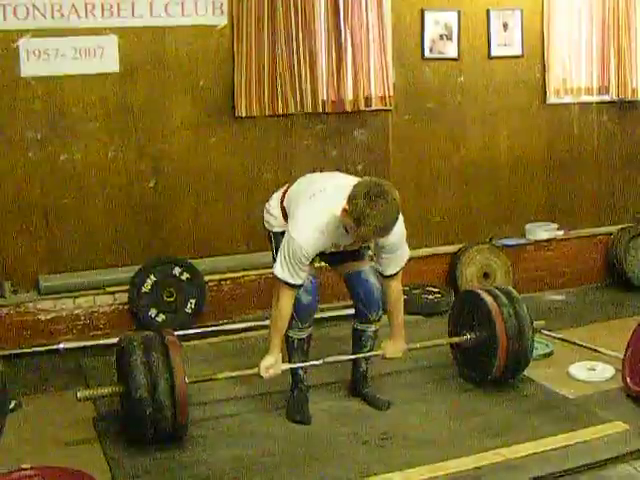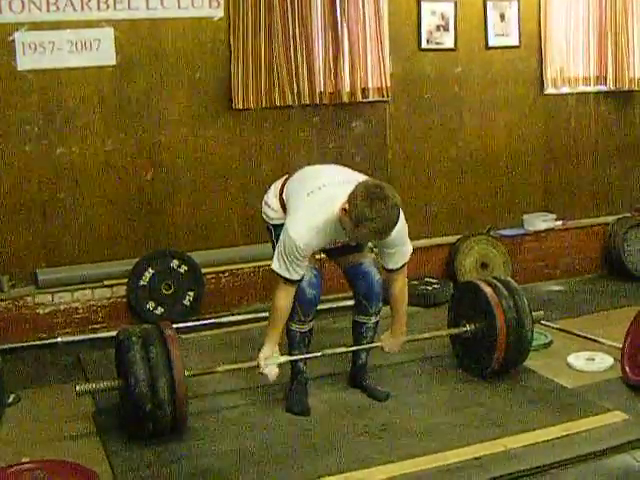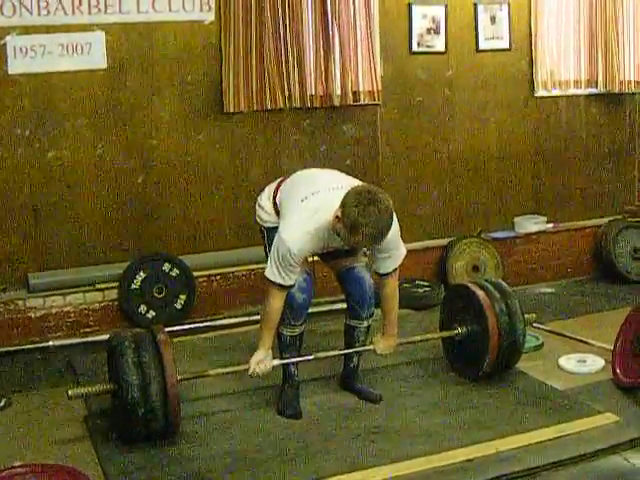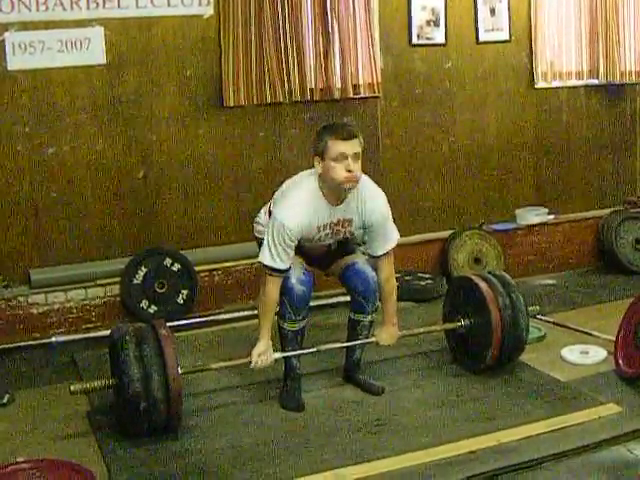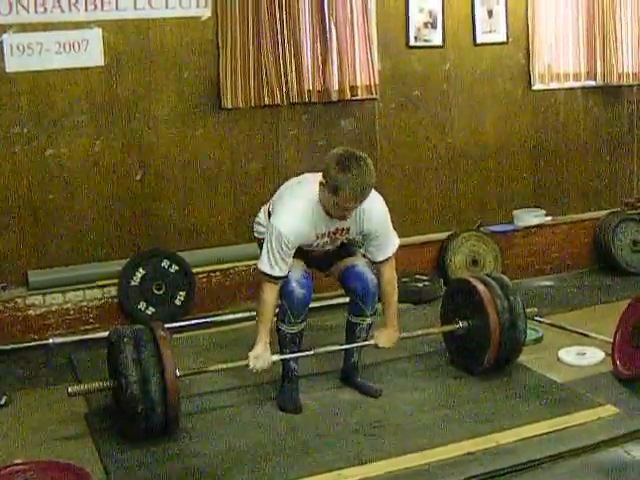
dt=1s
person 1, frame 1
left shoulder: (391, 225)
right shoulder: (306, 229)
left elbow: (392, 280)
right elbow: (285, 293)
left wrist: (397, 337)
right wrist: (274, 352)
left hip: (347, 224)
right hip: (286, 220)
left knee: (370, 292)
right knee: (304, 298)
left ankle: (360, 379)
right ankle: (298, 387)
person 1, frame 2
left shoulder: (392, 221)
right shoulder: (304, 227)
left elbow: (397, 276)
right elbow: (285, 288)
left wrist: (397, 331)
right wrist: (270, 345)
right hip: (284, 211)
left knee: (371, 284)
right knee: (307, 289)
left ankle: (360, 371)
right ankle: (298, 379)
person 1, frame 3
left shoulder: (385, 224)
right shoulder: (297, 233)
left elbow: (388, 279)
right elbow: (276, 293)
left wrist: (389, 333)
right wrist: (264, 348)
right hip: (278, 213)
left knee: (362, 288)
right knee: (298, 294)
left ankle: (351, 374)
right ankle: (290, 382)
person 1, frame 4
left shoulder: (373, 199)
right shoulder: (292, 210)
left elbow: (384, 264)
right elbow: (271, 281)
left wrist: (390, 322)
right wrist: (264, 339)
left hip: (336, 242)
right hip: (278, 238)
left knee: (367, 283)
right knee: (297, 289)
left ankle: (353, 366)
right ankle: (292, 375)
person 1, frame 5
left shoulder: (374, 208)
right shoulder: (289, 218)
left elbow: (386, 268)
right elbow: (270, 285)
left wrist: (390, 326)
right wrist: (262, 343)
left hip: (336, 243)
right hip: (278, 241)
left knee: (366, 284)
right knee: (297, 291)
left ankle: (351, 368)
right ankle: (289, 378)
